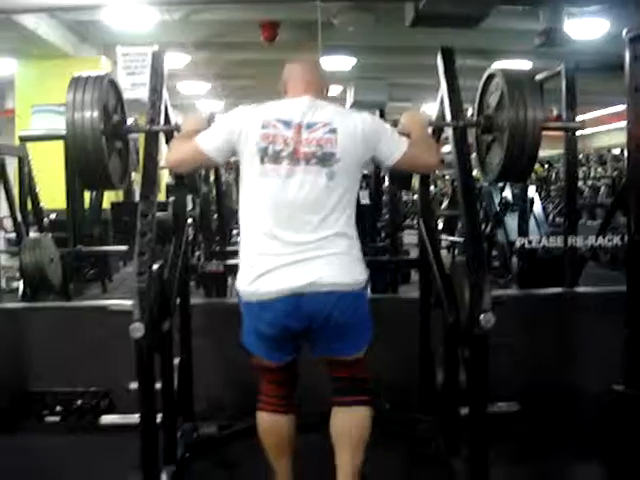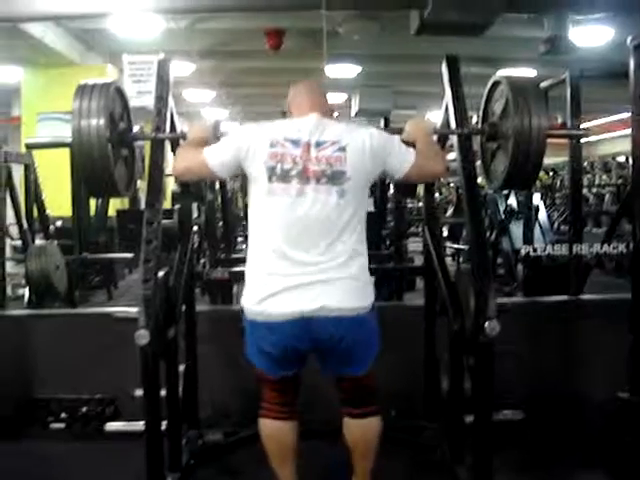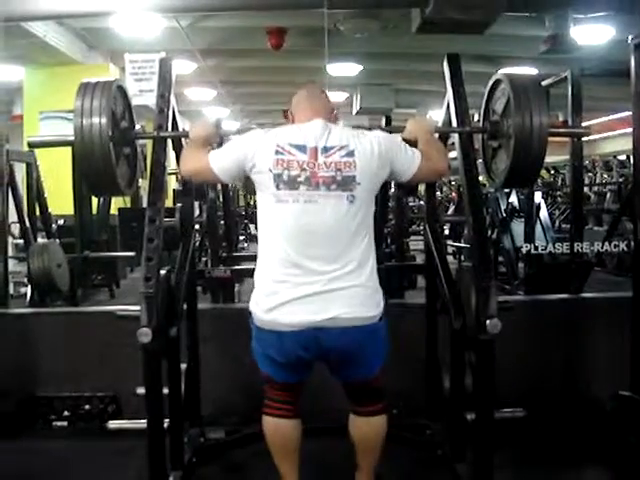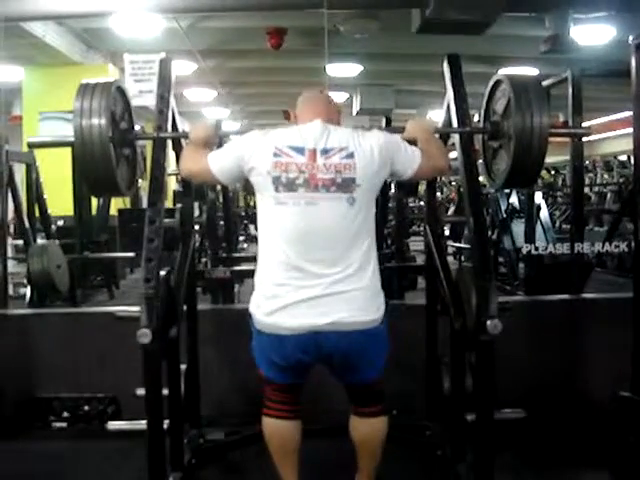
dt=0.3s
person 1, frame 1
left shoulder: (246, 119)
right shoulder: (358, 124)
left elbow: (176, 159)
right elbow: (428, 160)
left wrist: (189, 130)
right wrist: (416, 127)
left hip: (266, 289)
right hip: (337, 287)
left knee: (274, 390)
right knee: (351, 387)
person 1, frame 2
left shoulder: (254, 137)
right shoulder: (366, 140)
left elbow: (183, 167)
right elbow: (434, 167)
left wrist: (195, 139)
right wrist: (422, 135)
left hip: (272, 308)
right hip: (346, 307)
left knee: (277, 399)
right knee: (359, 398)
person 1, frame 3
left shoulder: (259, 143)
right shoulder: (373, 144)
left elbow: (190, 167)
right elbow: (438, 166)
left wrist: (199, 136)
right wrist: (424, 133)
left hip: (279, 316)
right hip: (356, 316)
left knee: (280, 398)
right knee: (366, 399)
person 1, frame 4
left shoulder: (258, 145)
right shoulder: (374, 145)
left elbow: (190, 168)
right elbow: (438, 163)
left wrist: (199, 138)
right wrist: (423, 133)
left hip: (279, 318)
right hip: (356, 319)
left knee: (280, 402)
right knee: (367, 401)
